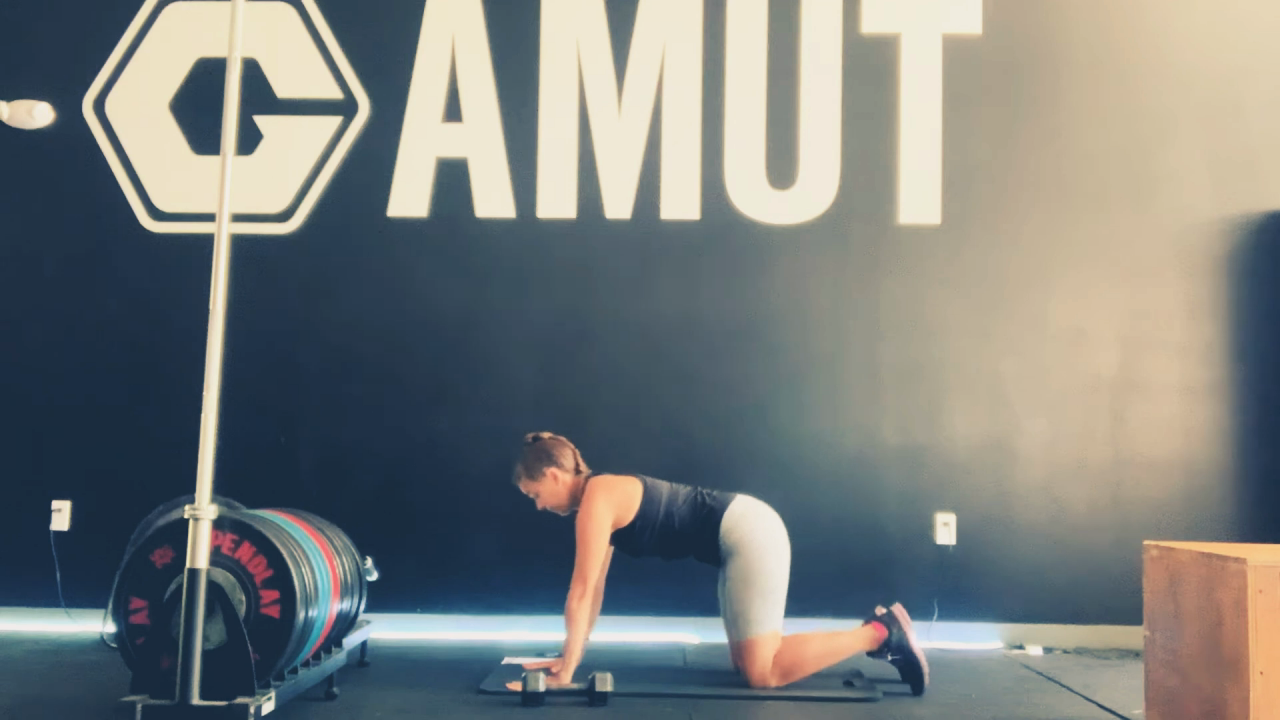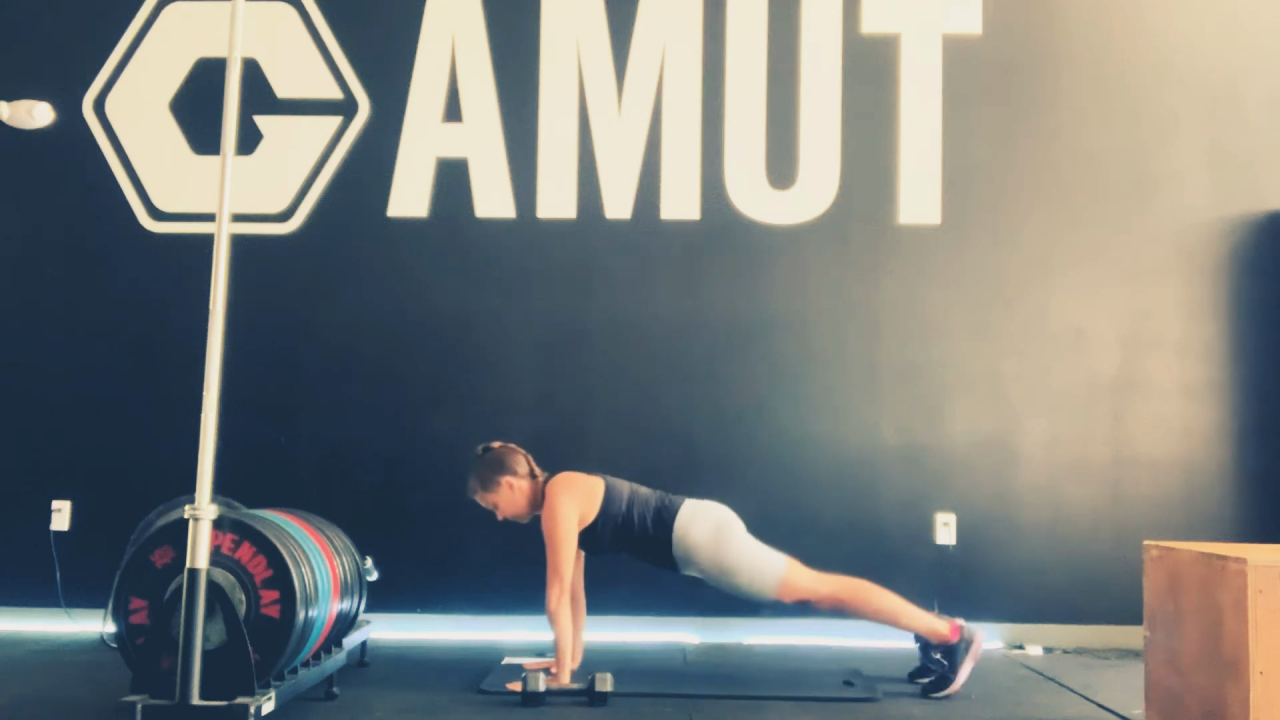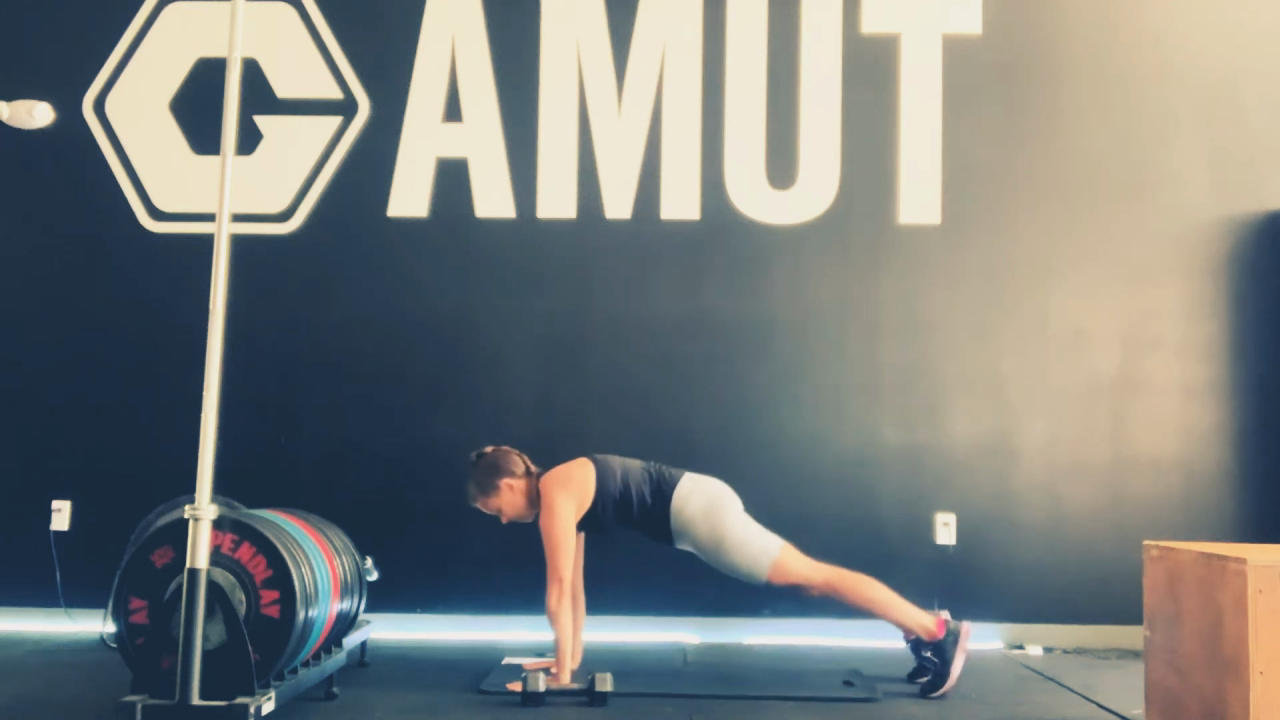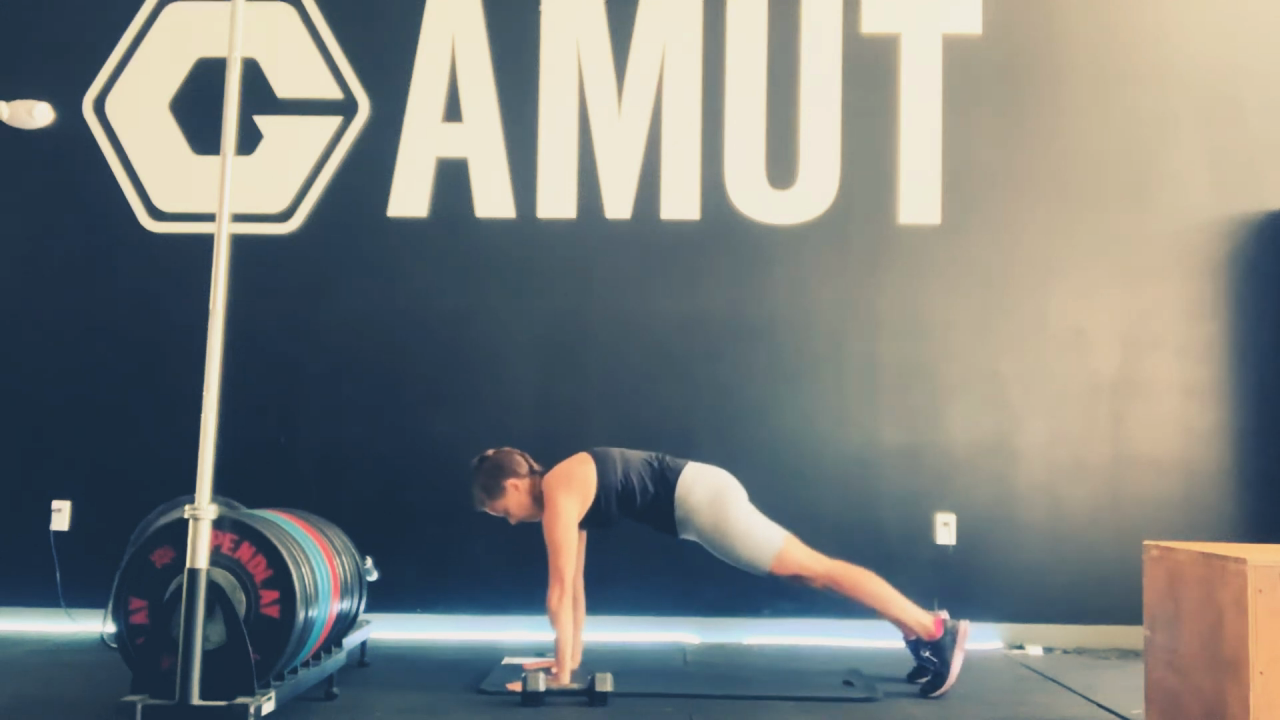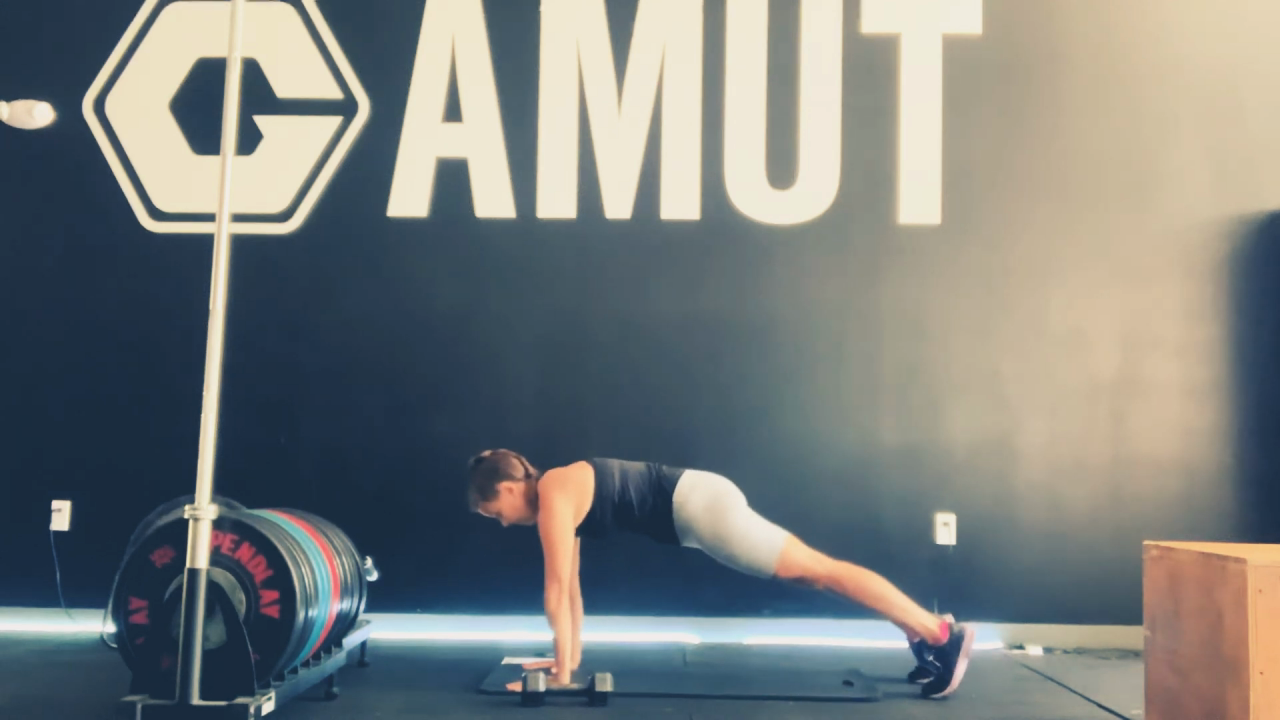
dt=0.7s
person 1, frame 1
left shoulder: (596, 499)
right shoulder: (601, 499)
left elbow: (581, 593)
right elbow: (593, 590)
left wrist: (566, 672)
right wrist: (567, 657)
left hip: (749, 535)
right hip: (743, 536)
left knee: (762, 675)
right knee: (745, 664)
left ankle: (882, 634)
right ankle: (875, 630)
person 1, frame 2
left shoulder: (558, 498)
right shoulder: (564, 499)
left elbow: (558, 593)
right elbow: (573, 587)
left wrist: (561, 671)
right wrist: (573, 654)
left hip: (699, 536)
right hip: (694, 534)
left knee: (821, 589)
right knee: (816, 590)
left ankle: (952, 637)
right ankle: (937, 634)
person 1, frame 3
left shoulder: (553, 493)
right shoulder: (564, 493)
left elbow: (559, 588)
right elbow: (573, 583)
left wrist: (563, 671)
right wrist: (573, 653)
left hip: (696, 509)
right hip: (692, 508)
left knee: (812, 576)
right knee: (807, 579)
left ankle: (936, 630)
right ankle: (922, 633)
person 1, frame 4
left shoulder: (557, 492)
right shoulder: (566, 493)
left elbow: (560, 587)
right elbow: (574, 581)
left wrist: (561, 671)
right wrist: (573, 653)
left hip: (700, 499)
right hip: (695, 499)
left knee: (816, 568)
right knee: (806, 572)
left ankle: (935, 630)
right ankle: (920, 634)
person 1, frame 5
left shoulder: (552, 496)
right shoulder: (560, 495)
left elbow: (557, 590)
right elbow: (569, 583)
left wrist: (563, 669)
right wrist: (572, 653)
left hip: (696, 507)
right hip: (692, 504)
left knee: (817, 570)
right knee: (811, 574)
left ankle: (941, 636)
right ankle: (923, 637)
